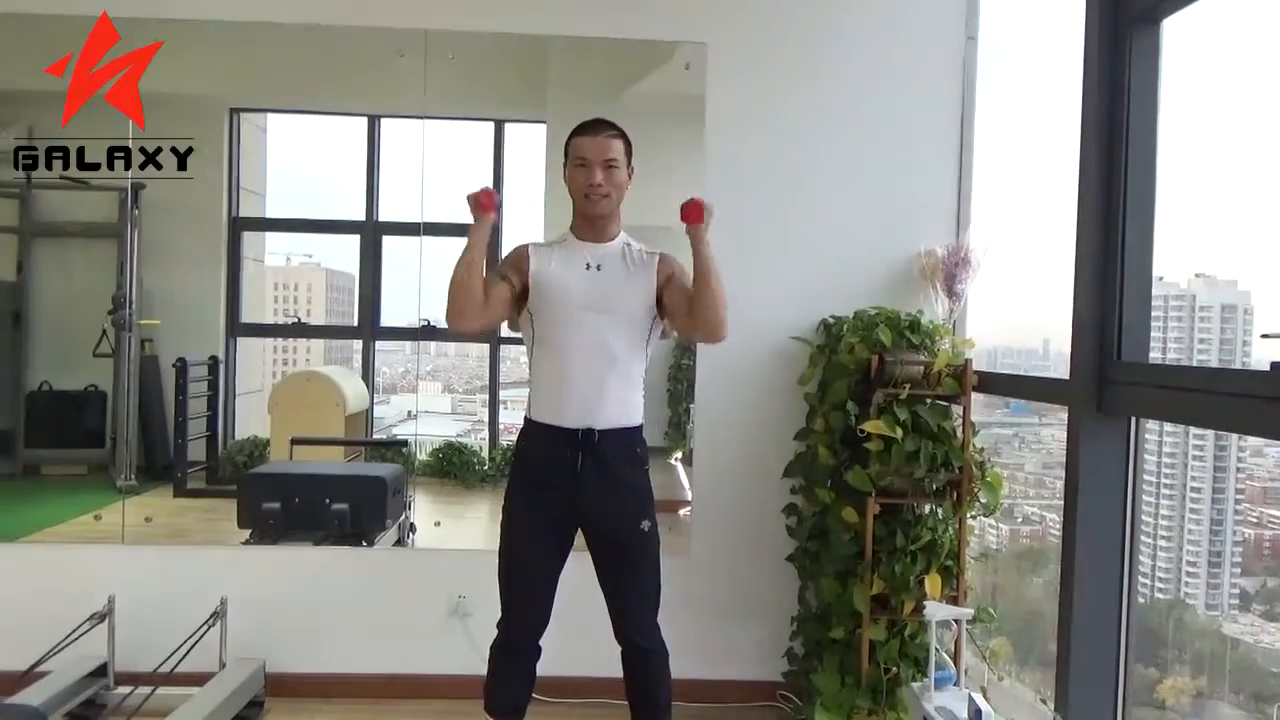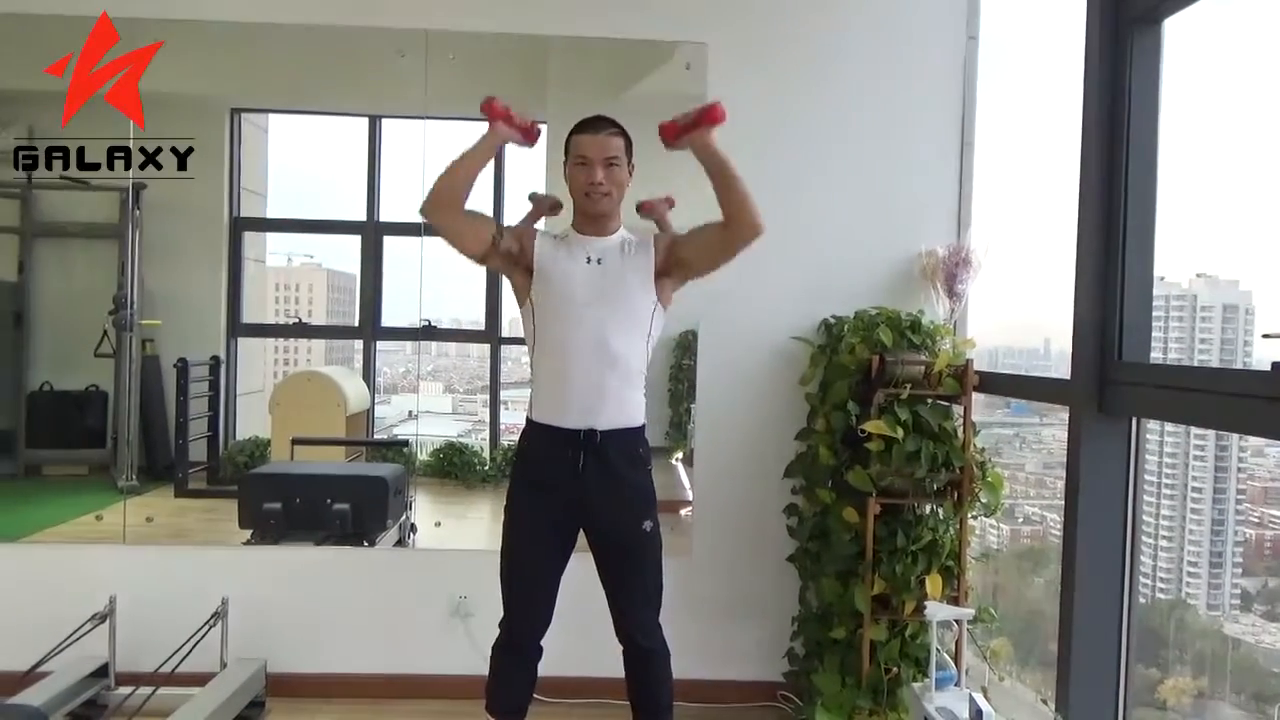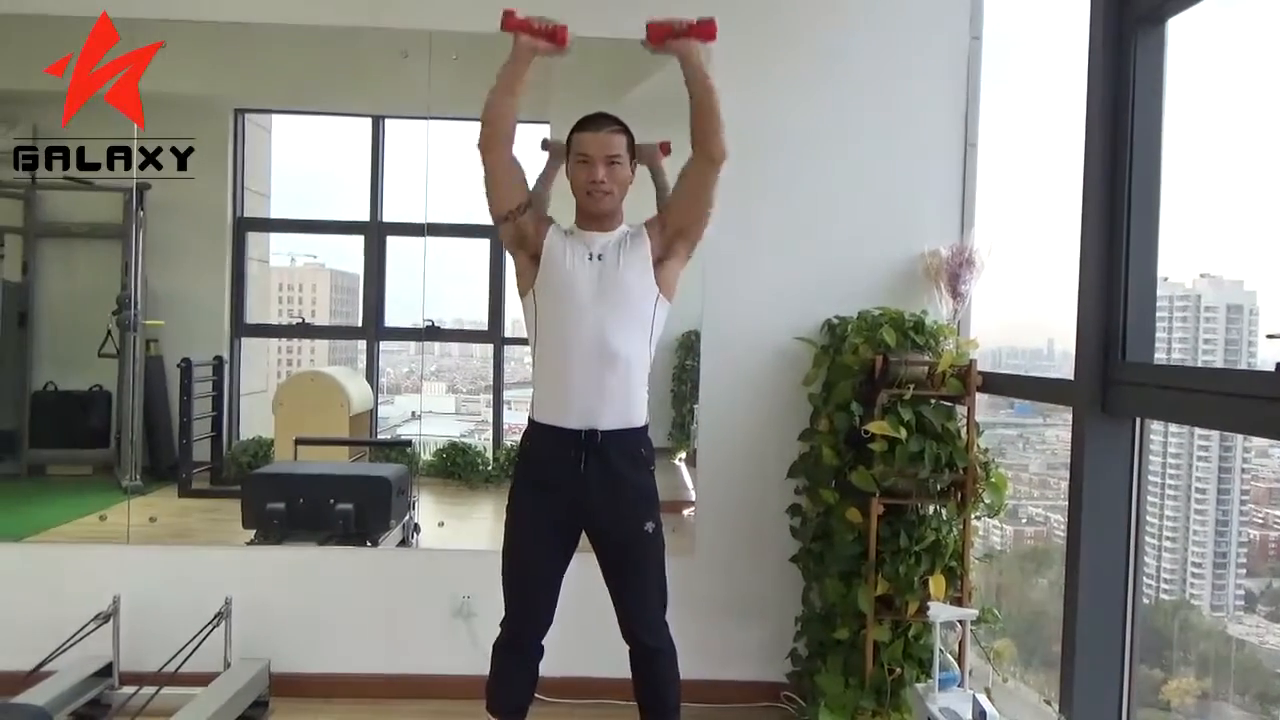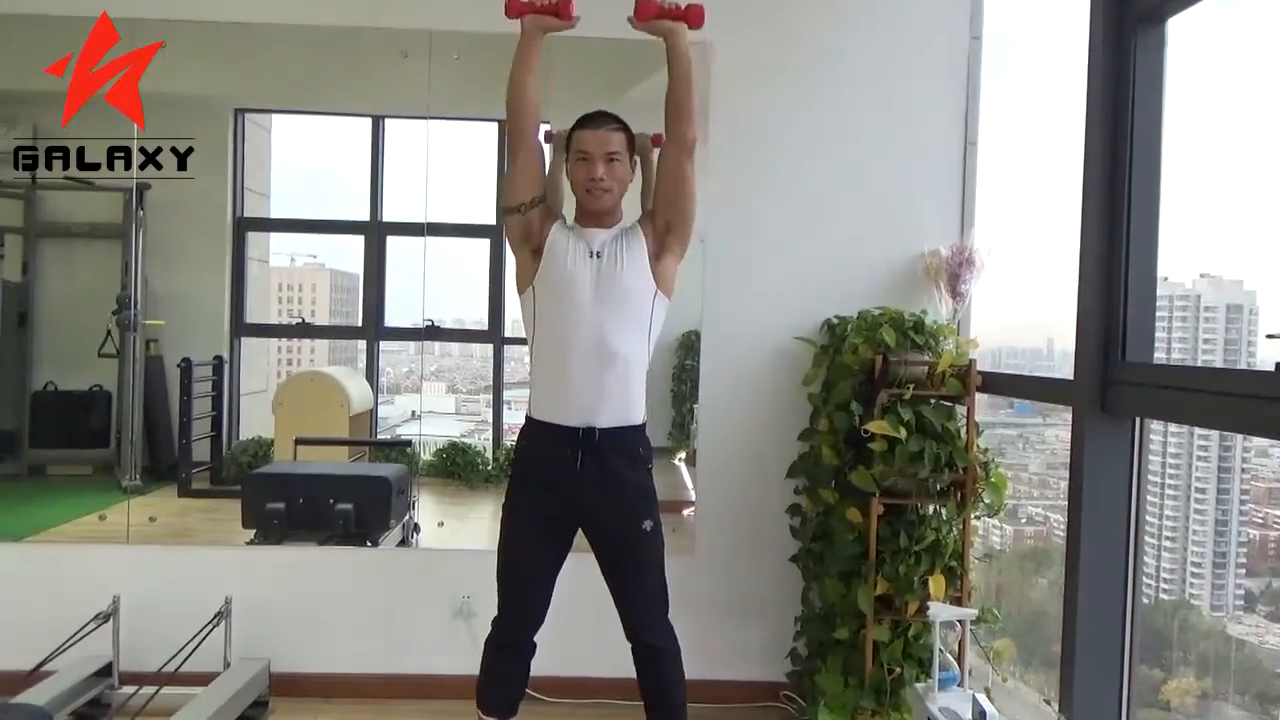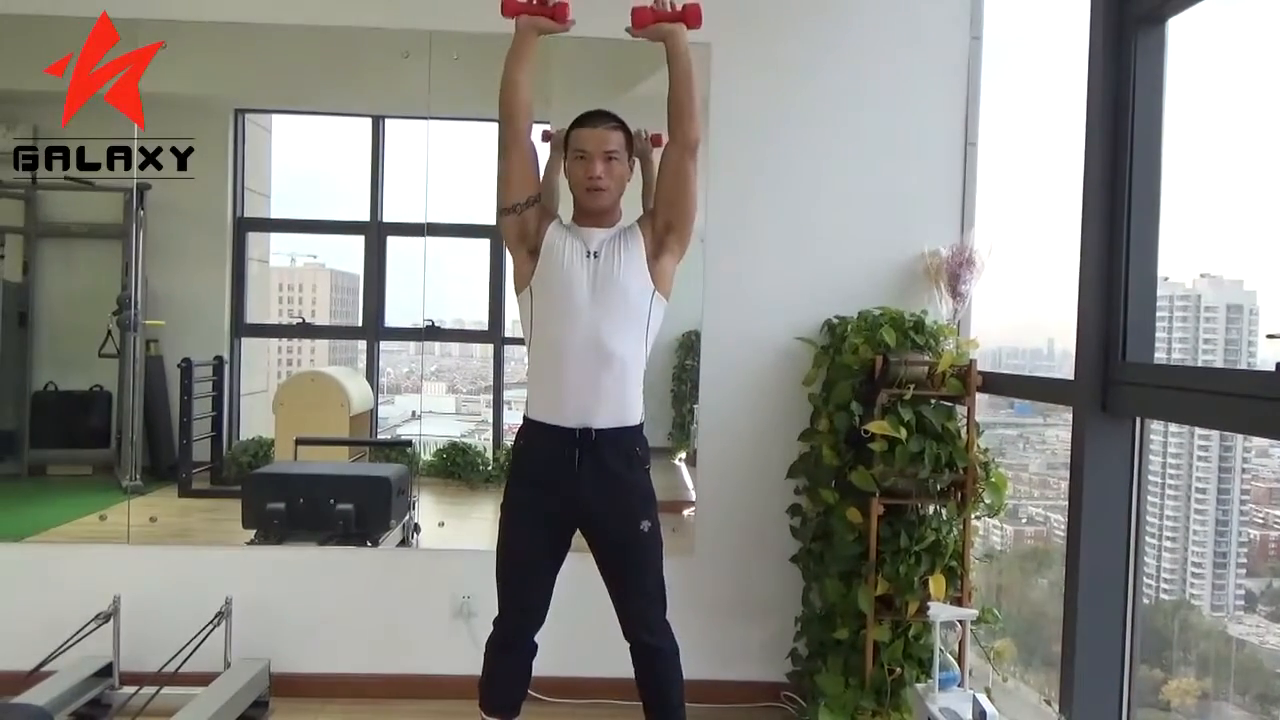
dt=0.2s
person 1, frame 1
left shoulder: (655, 268)
right shoulder: (530, 262)
left elbow: (711, 329)
right elbow: (464, 319)
left wrist: (700, 242)
right wrist: (480, 230)
left hip: (620, 456)
right hip: (543, 453)
left knee: (639, 627)
right knee: (520, 624)
person 1, frame 2
left shoulder: (658, 258)
right shoulder: (532, 253)
left elbow: (745, 224)
right elbow: (440, 210)
left wrist: (705, 147)
right wrist: (493, 139)
left hip: (623, 456)
right hip: (544, 453)
left knee: (641, 625)
right knee: (521, 624)
person 1, frame 3
left shoulder: (659, 248)
right shoulder: (537, 243)
left elbow: (711, 153)
right elbow: (494, 143)
left wrist: (691, 59)
right wrist: (521, 54)
left hip: (625, 457)
right hip: (547, 453)
left knee: (646, 627)
right knee: (521, 625)
person 1, frame 4
left shoulder: (656, 246)
right shoulder: (539, 239)
left elbow: (683, 141)
right elbow: (521, 133)
left hip: (622, 455)
right hip: (543, 453)
left knee: (649, 627)
right knee: (514, 625)
person 1, frame 5
left shoulder: (654, 245)
right shoulder: (536, 238)
left elbow: (686, 142)
right elbow: (514, 132)
left hip: (619, 456)
right hip: (541, 453)
left knee: (648, 627)
right knee: (515, 625)
